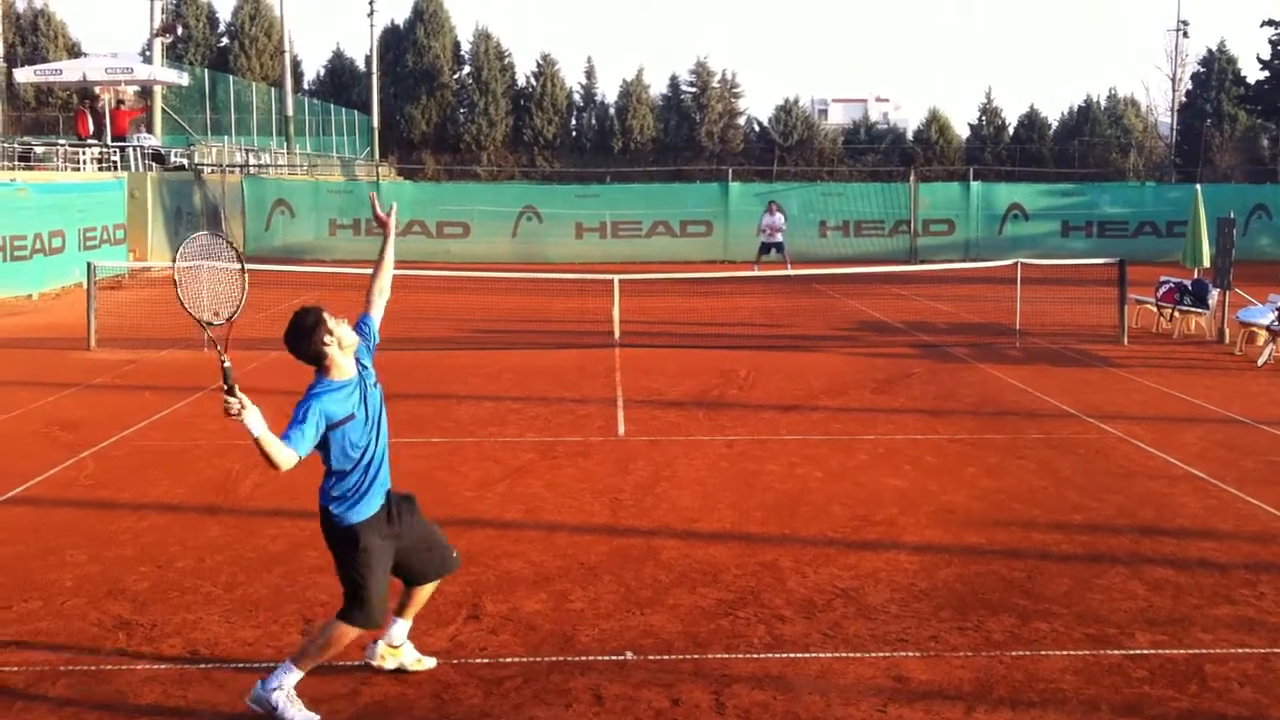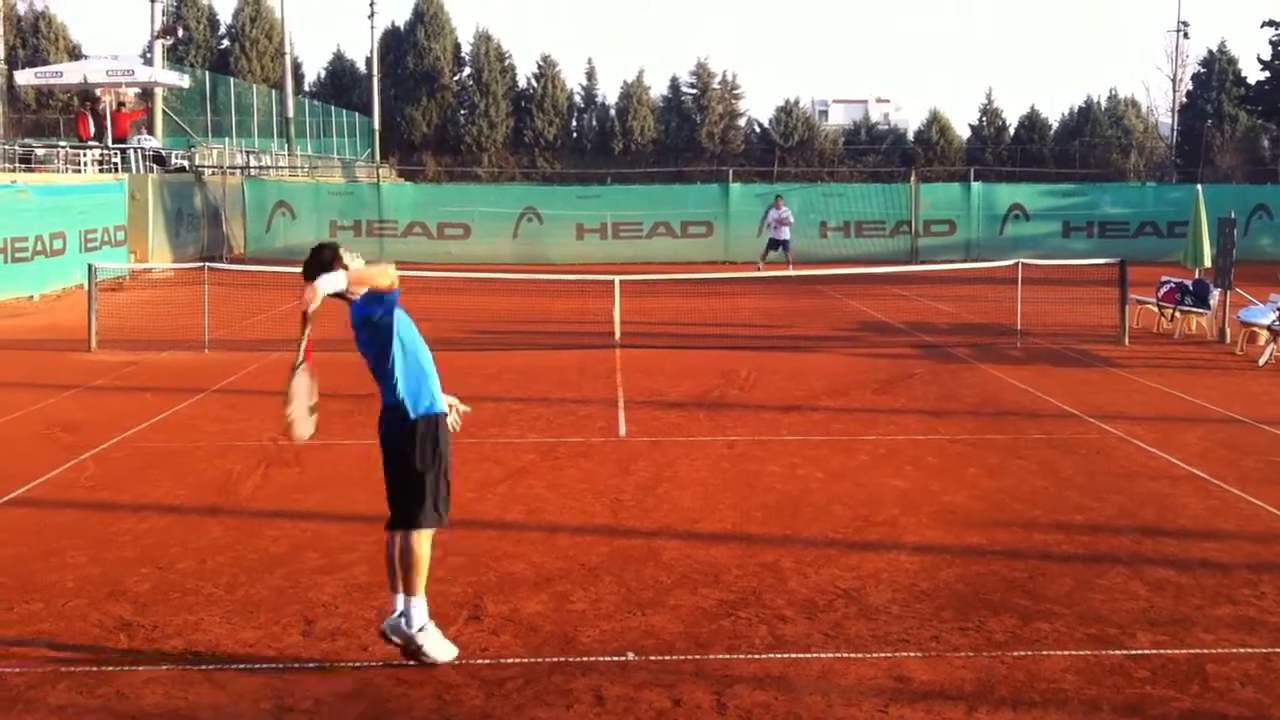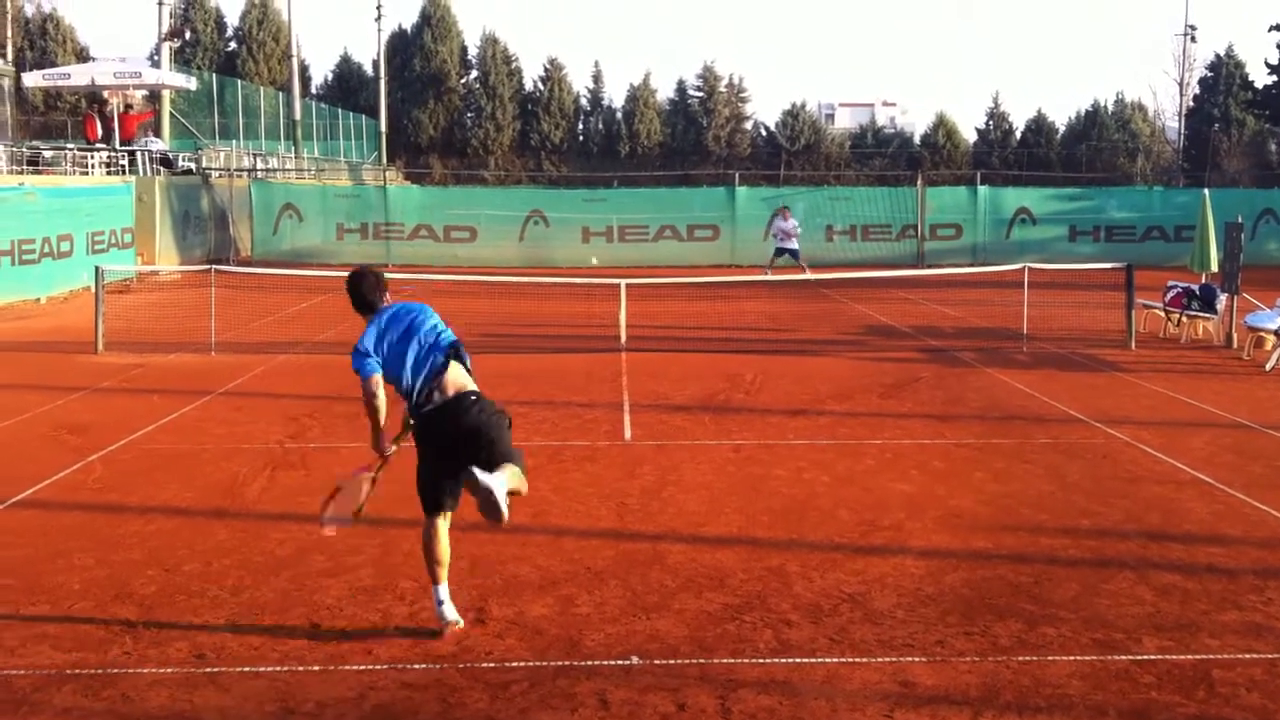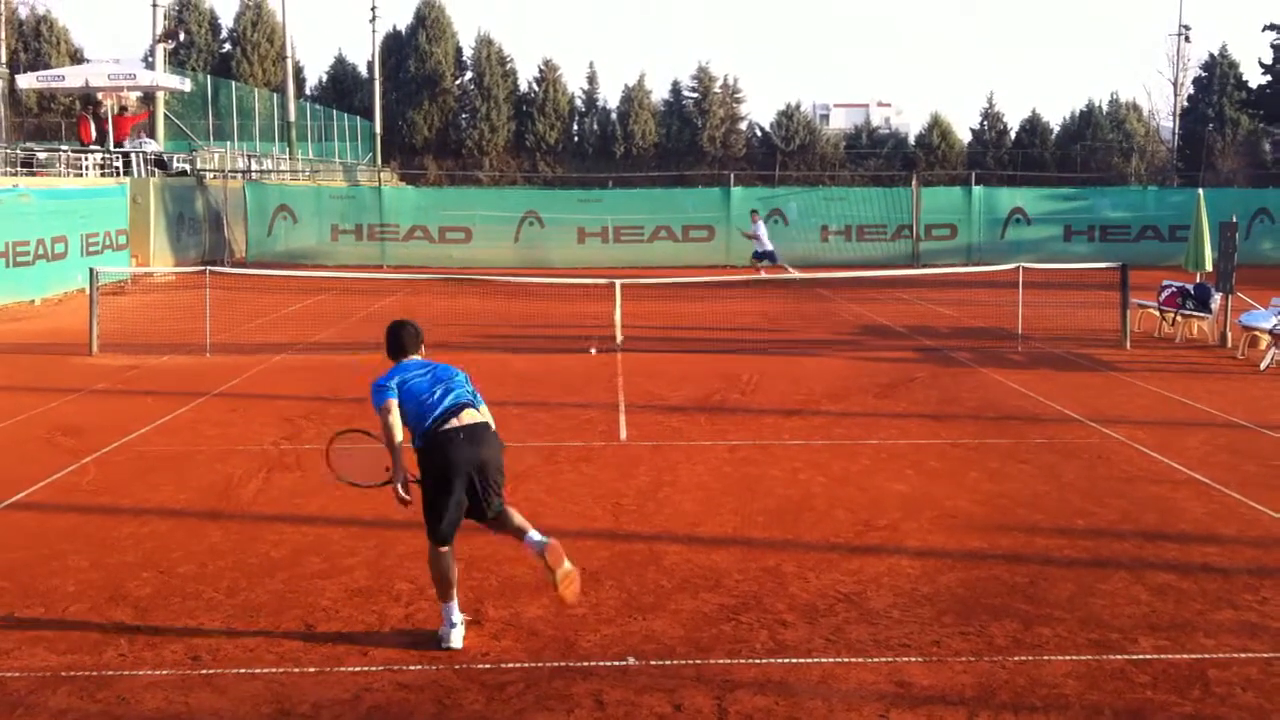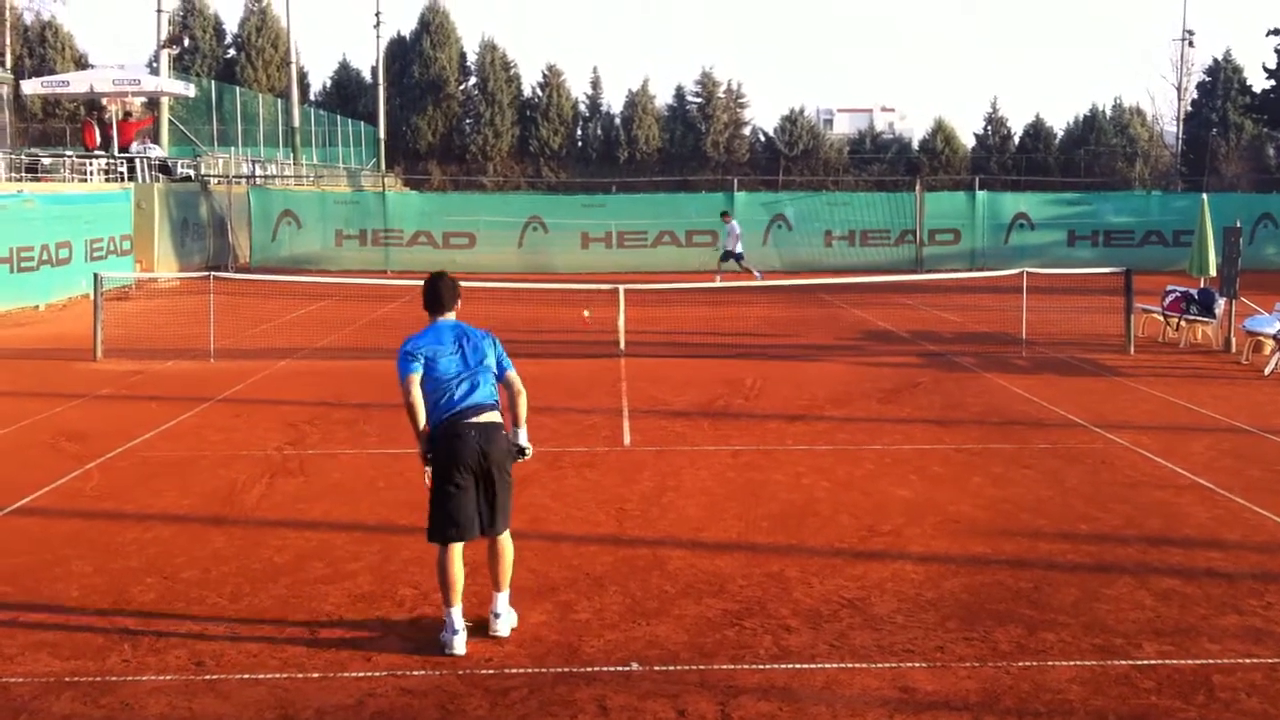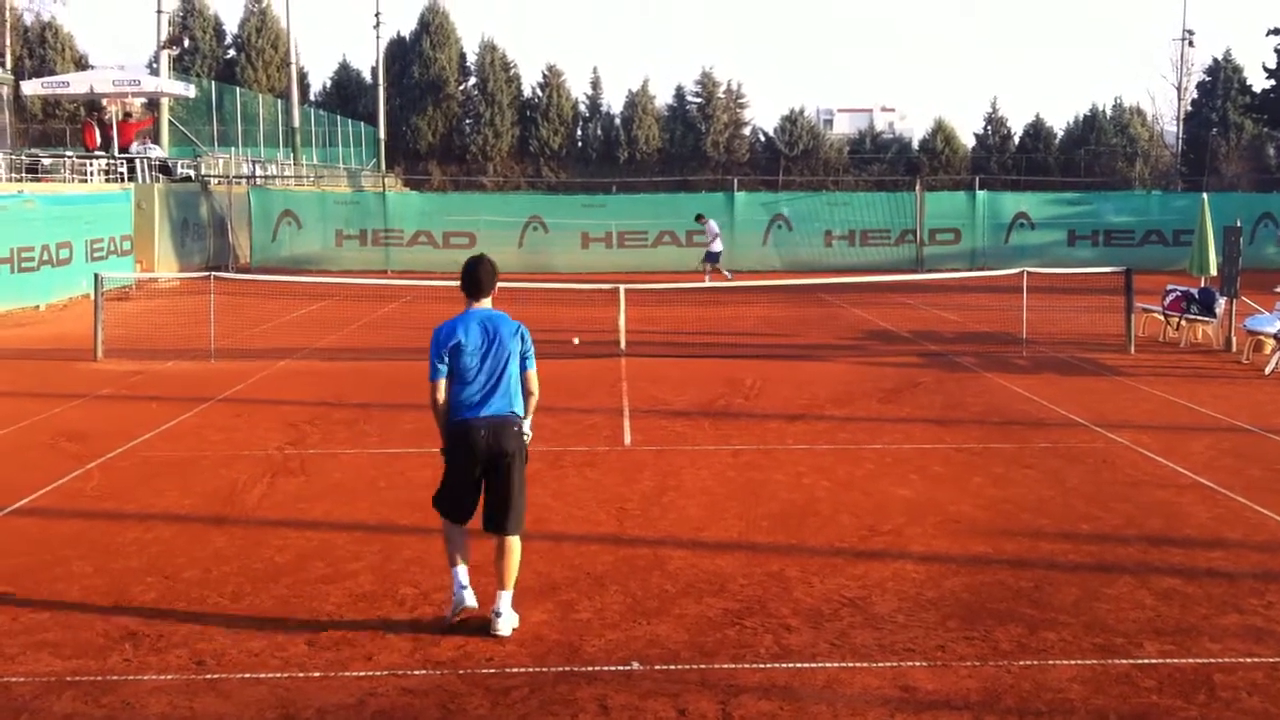
dt=0.3s
person 1, frame 1
left shoulder: (361, 356)
right shoulder: (319, 402)
left elbow: (378, 295)
right elbow: (284, 459)
left wrist: (388, 236)
right wrist: (254, 421)
left hip: (384, 504)
right hip: (353, 519)
left knee: (436, 563)
right knee: (362, 613)
left ankle: (392, 645)
person 1, frame 2
left shoulder: (366, 310)
right shoulder: (371, 306)
right elbow: (384, 276)
left wrist: (439, 398)
right wrist: (329, 281)
left hip: (420, 415)
right hip: (417, 422)
left knee: (405, 521)
right knee: (421, 520)
left ankle: (402, 614)
right ankle: (413, 618)
person 1, frame 3
left shoulder: (364, 346)
right shoulder: (418, 311)
left elbow: (375, 394)
left wrist: (379, 437)
left hip: (431, 422)
right hip: (469, 407)
left knee: (437, 516)
right knee: (513, 477)
left ankle: (444, 605)
right ankle: (494, 482)
person 1, frame 4
left shoulder: (384, 382)
right shoulder: (453, 373)
left elbow: (391, 419)
left wrist: (399, 471)
right wrist: (486, 466)
left hip: (443, 449)
right hip: (484, 440)
left knee: (441, 543)
right knee: (500, 516)
left ankle: (452, 625)
right ankle: (543, 545)
person 1, frame 5
left shoulder: (414, 346)
right shoulder: (485, 338)
left elbow: (412, 392)
right elbow: (517, 390)
left wrist: (423, 440)
right wrist: (520, 432)
left hip: (452, 441)
right hip: (494, 435)
left knee: (450, 540)
right knee: (499, 531)
left ankle: (455, 628)
right ankle: (500, 613)
person 1, frame 6
left shoulder: (446, 332)
right shoulder: (517, 330)
left elbow: (438, 397)
right elbow: (532, 390)
left wrist: (446, 436)
right wrist: (525, 423)
left hip: (466, 434)
right hip: (508, 434)
left knee: (453, 518)
right knee: (508, 528)
left ankle: (461, 588)
right ankle: (502, 611)
